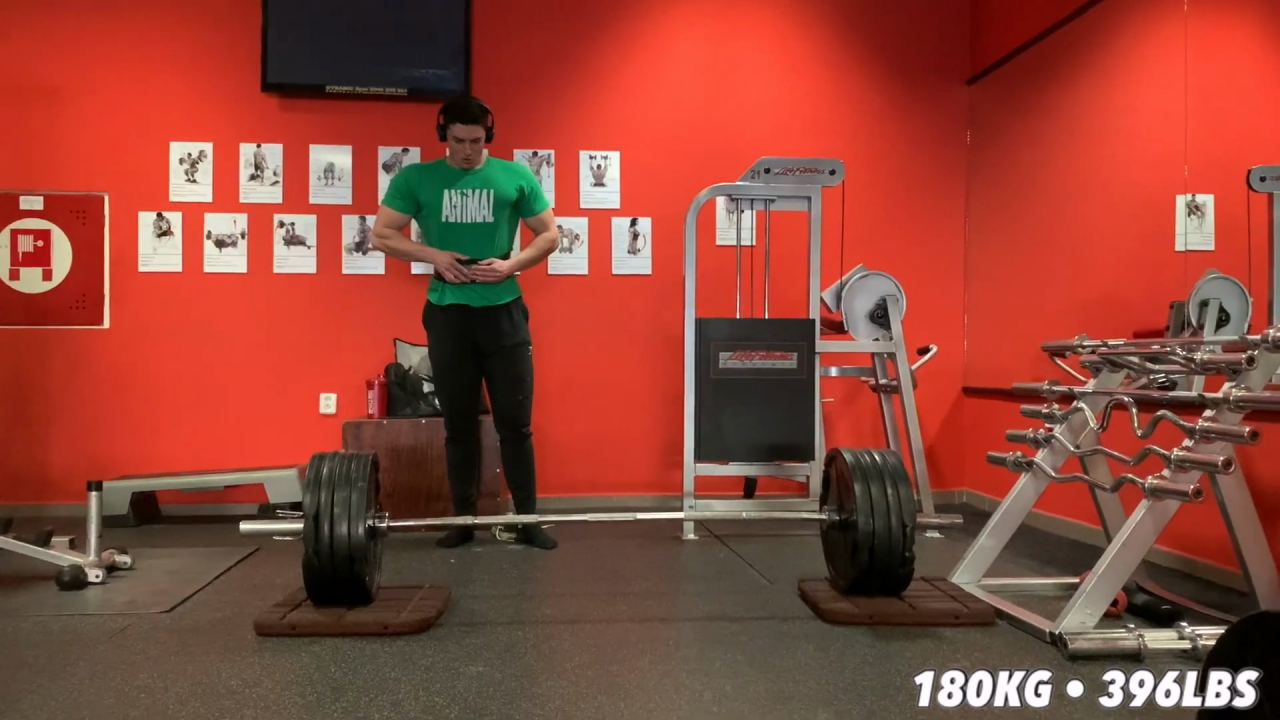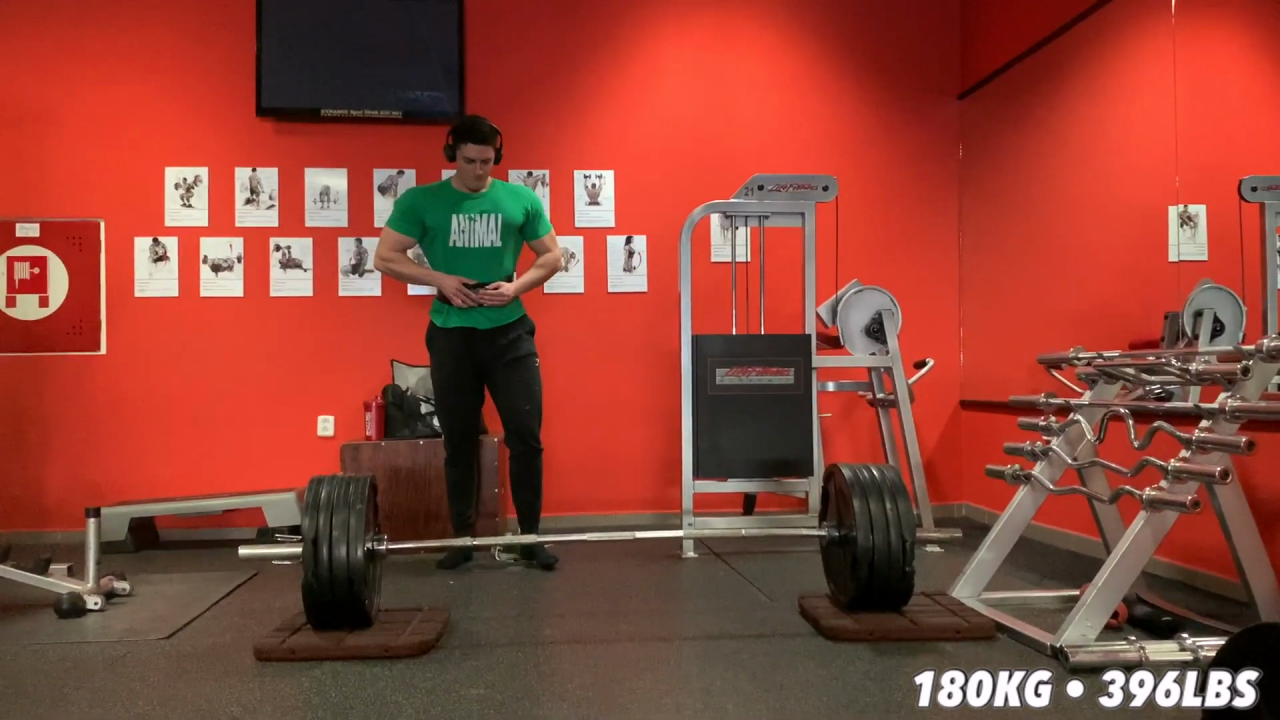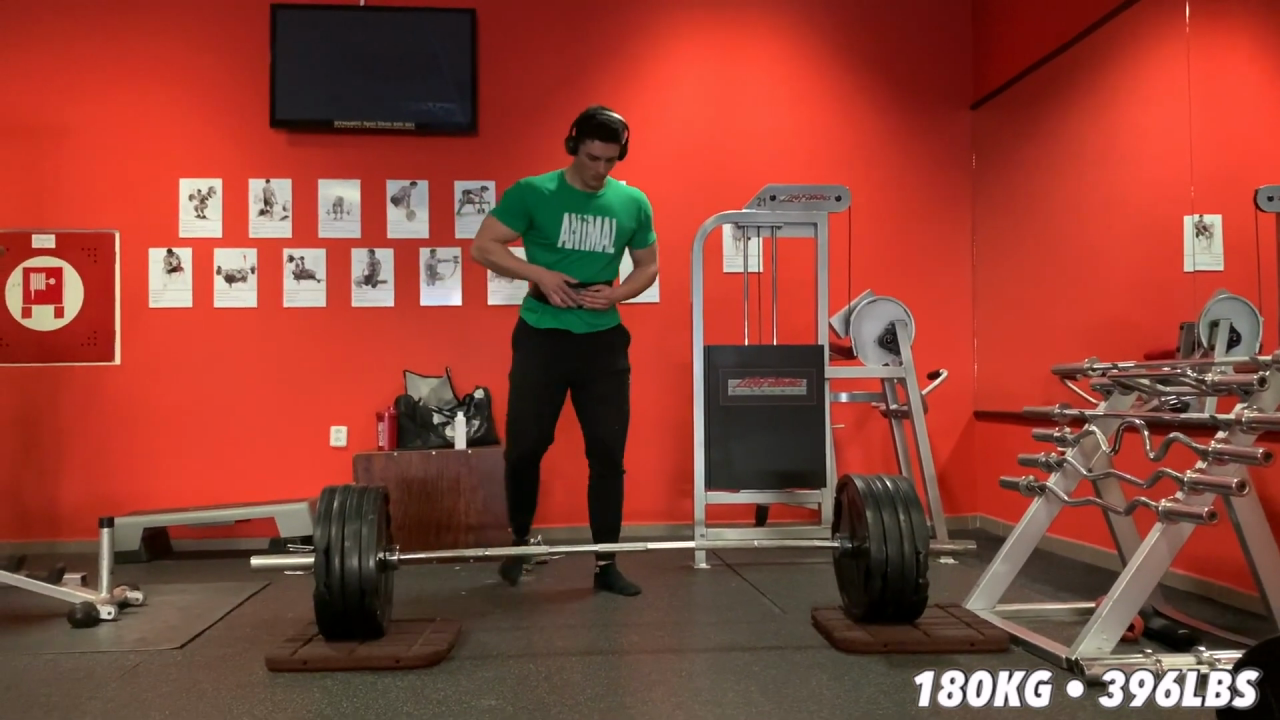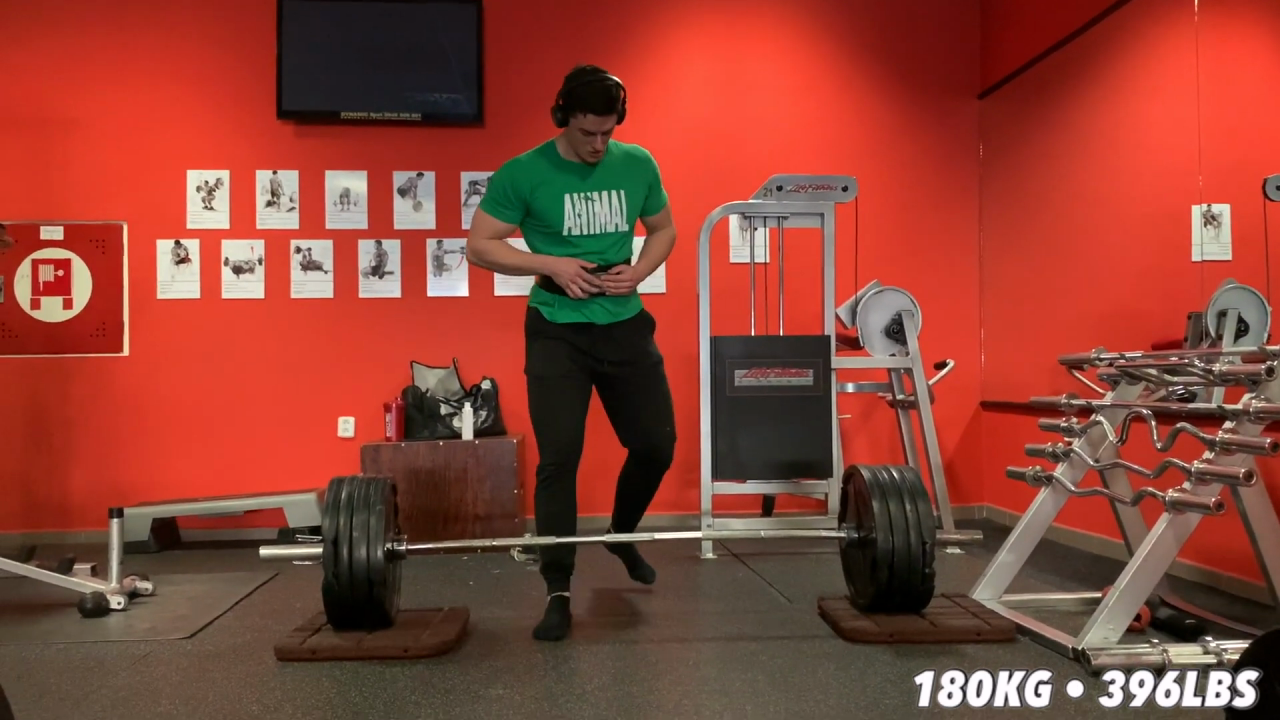
dt=0.7s
person 1, frame 1
left shoulder: (516, 177)
right shoulder: (416, 178)
left elbow: (549, 235)
right elbow: (381, 234)
left wrist: (511, 264)
right wrist: (433, 254)
left hip: (503, 310)
right hip: (447, 312)
left knee: (515, 421)
right knee: (458, 423)
left ankle: (527, 518)
right ankle: (463, 518)
person 1, frame 2
left shoulder: (522, 199)
right shoulder: (421, 200)
left elbow: (551, 256)
right elbow: (385, 258)
left wrist: (517, 286)
right wrist: (440, 279)
left hip: (509, 332)
right hip: (451, 335)
left knee: (525, 436)
right knee: (459, 443)
left ankle: (530, 538)
right ankle: (463, 538)
person 1, frame 3
left shoulder: (633, 203)
right shoulder: (532, 193)
left elbow: (649, 266)
right elbow: (483, 247)
left wrist: (617, 293)
right wrist: (539, 274)
left hip: (603, 341)
right hip: (541, 336)
left knee: (608, 455)
right knee: (525, 448)
left ankle: (605, 563)
right ankle: (518, 541)
person 1, frame 4
left shoulder: (638, 165)
right shoulder: (522, 174)
left elbow: (664, 229)
right elbow: (479, 246)
left wrist: (639, 270)
right wrist: (551, 264)
left hip: (628, 327)
right hip: (558, 331)
left knee: (657, 446)
right knee: (559, 458)
left ankle: (621, 534)
right ankle: (558, 593)
